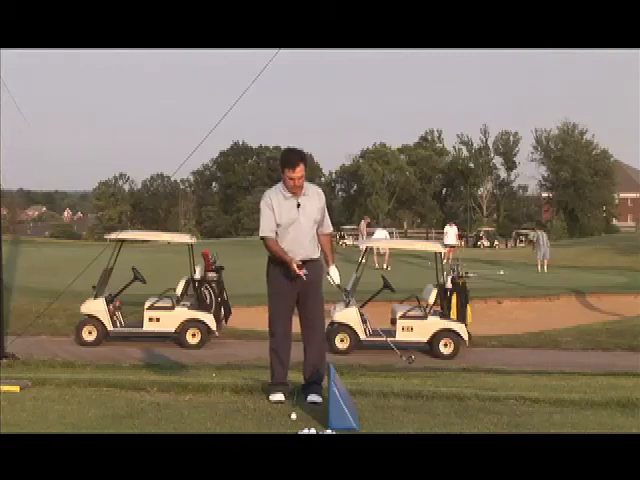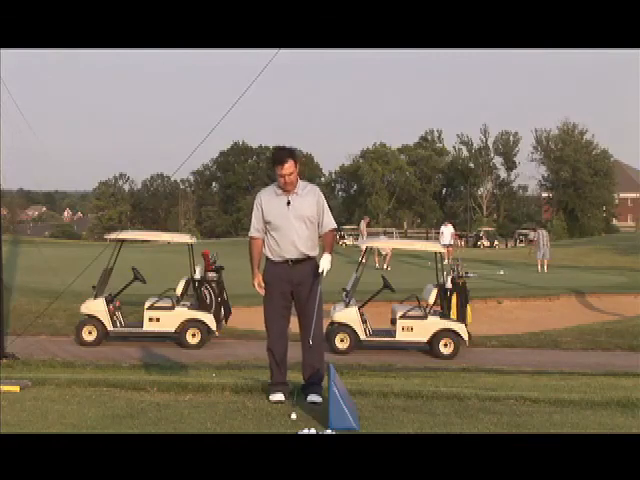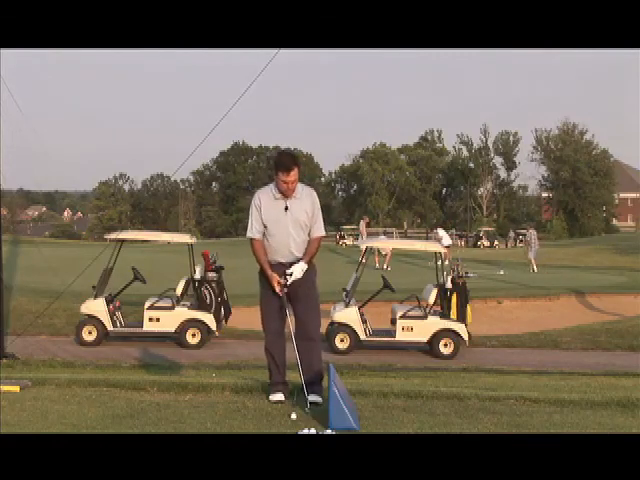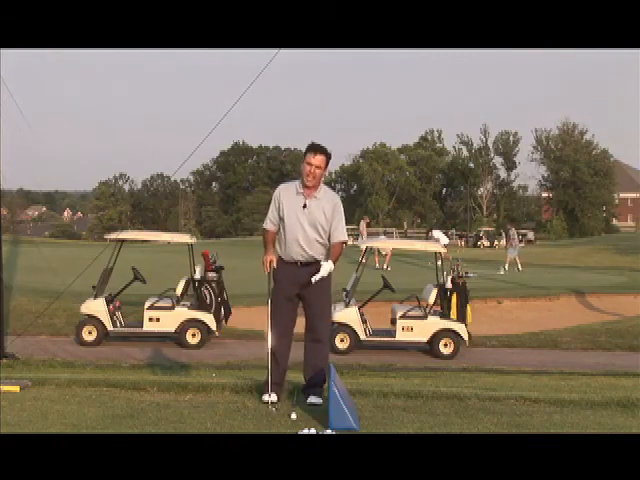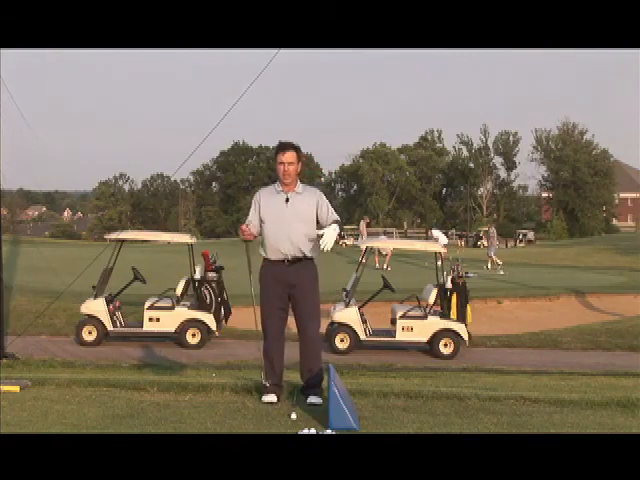
dt=1s
person 1, frame 1
left shoulder: (317, 194)
right shoulder: (270, 198)
right elbow: (268, 237)
left wrist: (330, 264)
right wrist: (288, 260)
left hip: (312, 268)
right hip: (281, 270)
left knee: (315, 327)
right knee: (280, 329)
left ankle: (313, 385)
right ankle: (278, 384)
person 1, frame 2
left shoulder: (313, 193)
right shoulder: (263, 197)
left elbow: (328, 228)
right elbow: (256, 236)
left wrist: (327, 253)
right wrist: (255, 271)
left hip: (307, 268)
right hip: (275, 269)
left knee: (312, 328)
right knee: (276, 329)
left ankle: (313, 385)
right ankle: (278, 385)
person 1, frame 3
left shoulder: (310, 196)
right shoulder: (261, 197)
left elbow: (316, 235)
right elbow: (256, 238)
left wrist: (303, 263)
right wrist: (269, 272)
left hip: (302, 270)
right hip: (272, 272)
left knee: (310, 329)
right knee: (273, 331)
left ankle: (313, 386)
right ankle: (278, 385)
person 1, frame 4
left shoulder: (332, 200)
right shoulder: (283, 192)
left elbow: (338, 239)
right elbow: (270, 226)
left wrist: (330, 262)
right wrist: (269, 250)
left hip: (317, 271)
right hip: (286, 269)
left knee: (318, 332)
right knee: (279, 329)
left ankle: (314, 388)
right ankle: (274, 386)
person 1, frame 5
left shoulder: (314, 195)
right shoulder: (262, 196)
left elbow: (333, 221)
right elbow: (252, 229)
left wrist: (333, 228)
right wrist: (246, 232)
left hip: (305, 269)
right hip: (272, 269)
left knee: (310, 329)
right knee: (272, 330)
left ankle: (313, 388)
right ankle: (272, 386)
